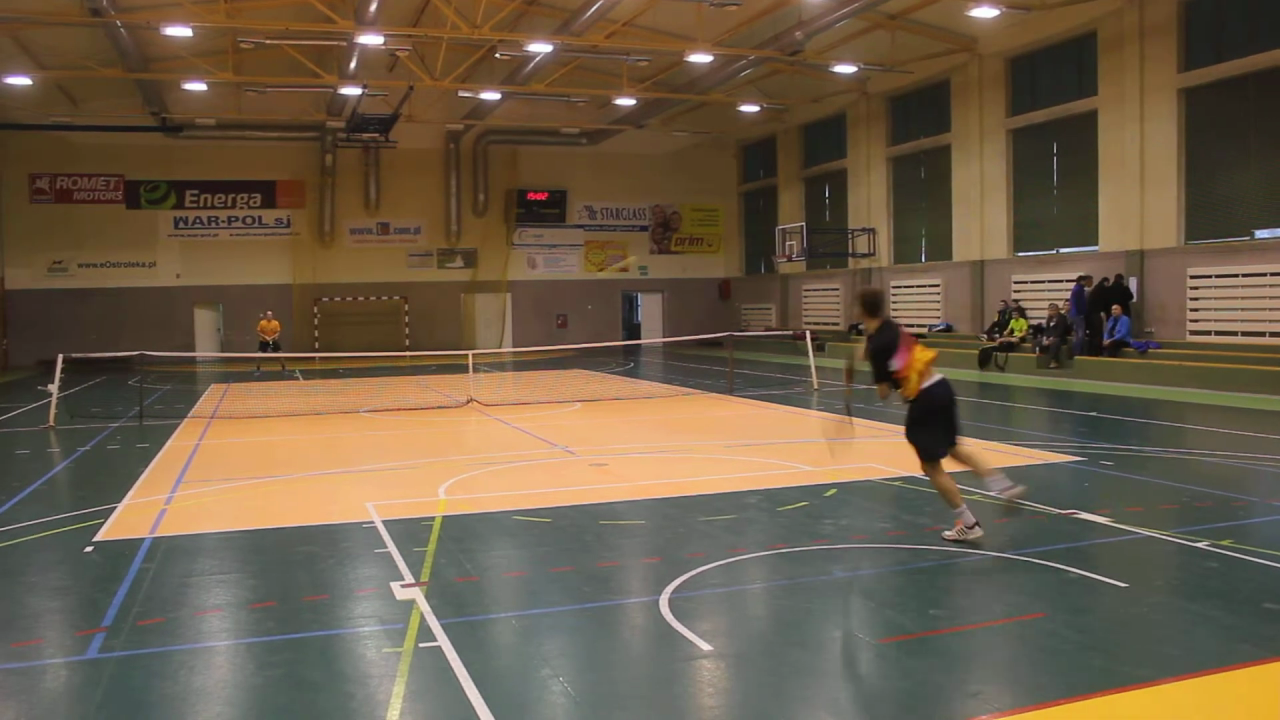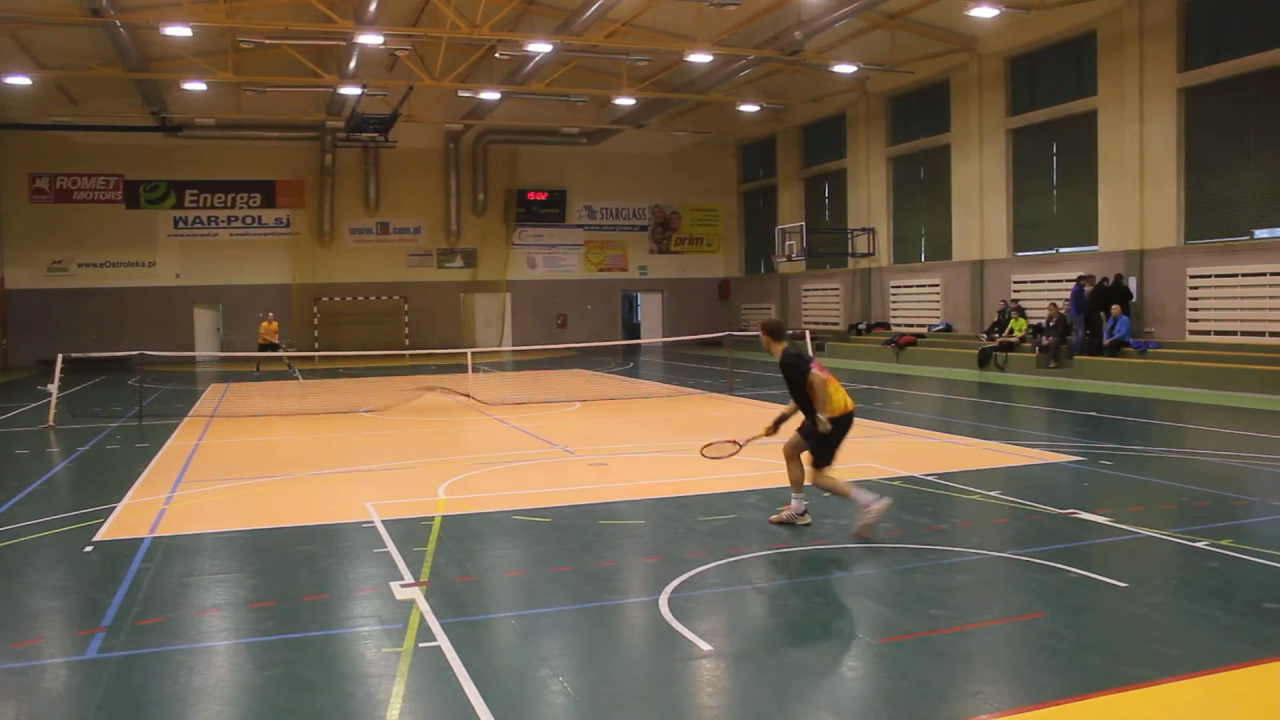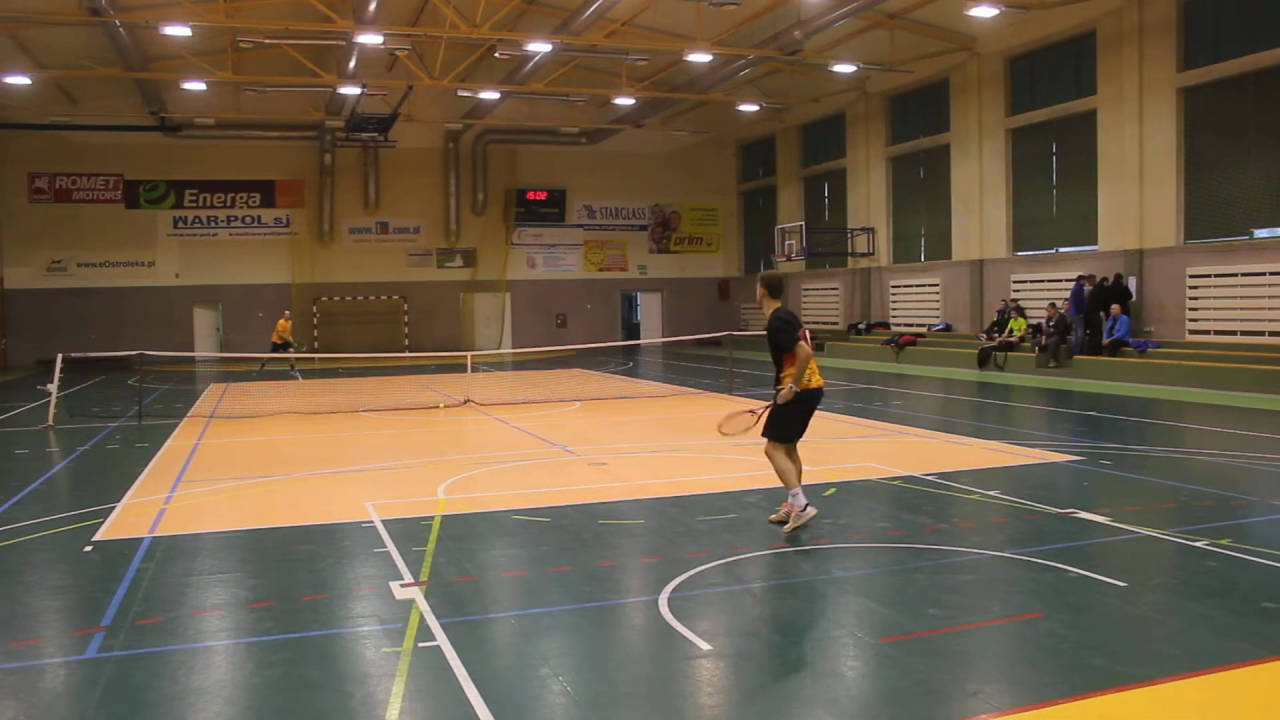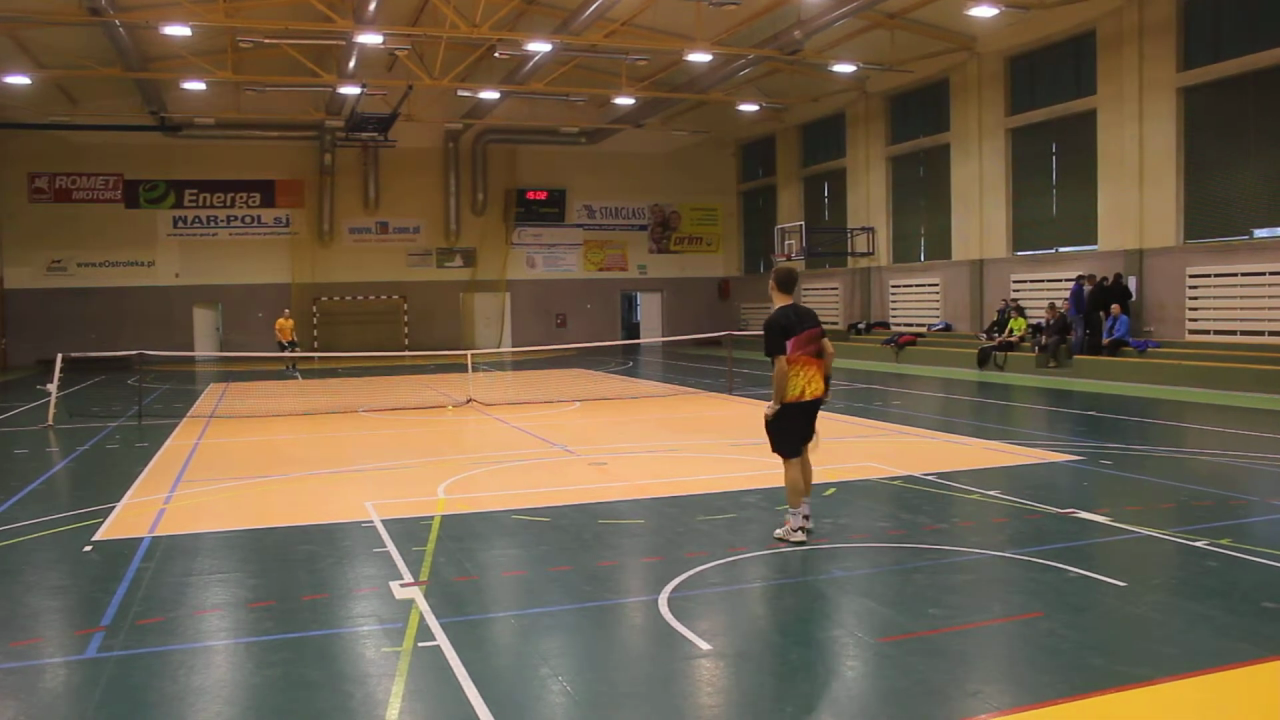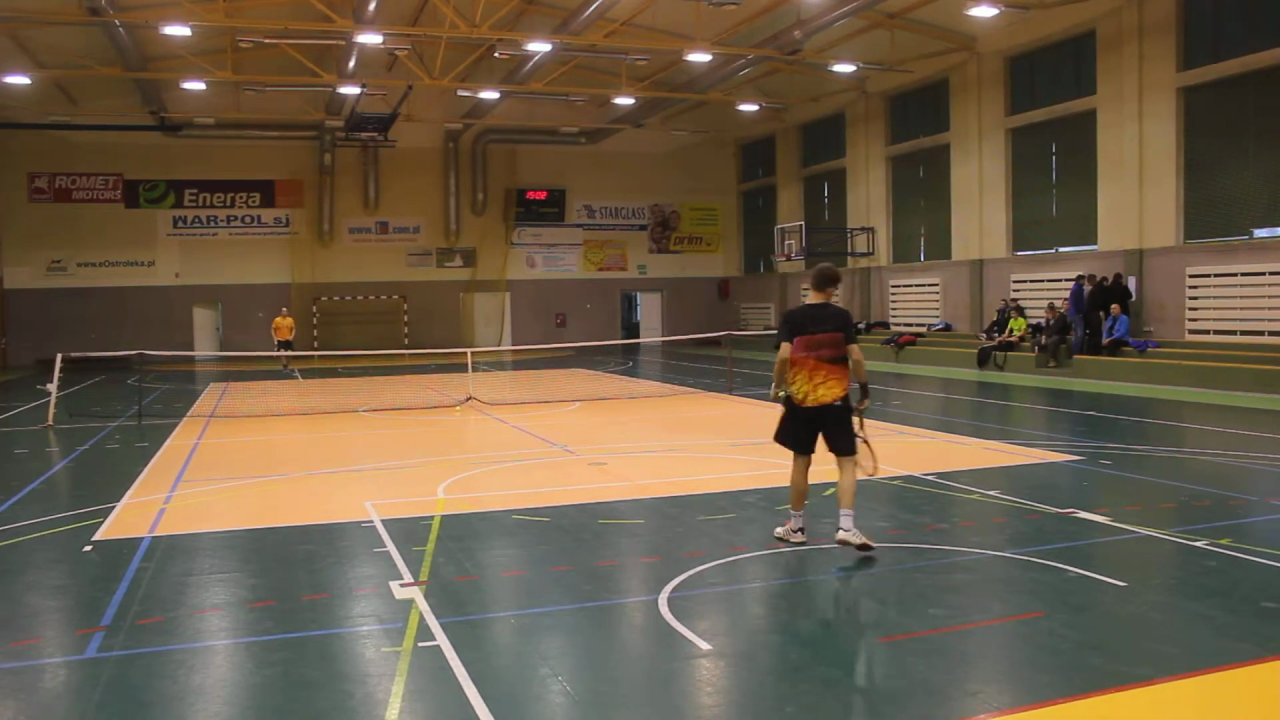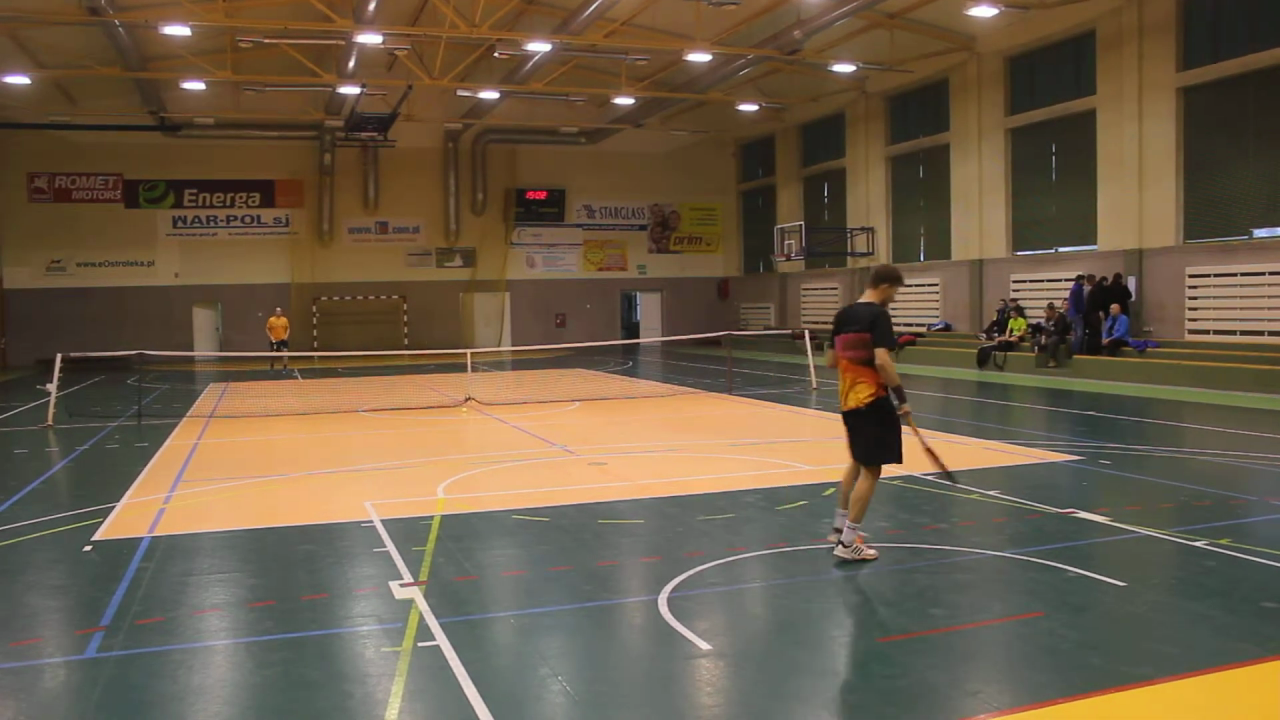
dt=0.4s
person 1, frame 1
left shoulder: (877, 347)
right shoulder: (888, 327)
left elbow: (883, 393)
right wrist: (859, 357)
left hip: (924, 400)
right hip: (941, 388)
left knee: (932, 467)
right knee: (953, 450)
left ankle: (968, 524)
right ankle: (1003, 486)
person 1, frame 2
left shoulder: (790, 360)
right shoulder: (793, 357)
left elbow: (820, 380)
left wrist: (822, 417)
right wrist: (780, 419)
left hip: (835, 415)
right hip: (830, 414)
left knee: (820, 478)
right knee: (790, 450)
left ankle: (870, 503)
right ankle: (798, 509)
person 1, frame 3
left shoulder: (776, 322)
right shoulder: (787, 316)
left elbow: (805, 353)
left wrist: (792, 387)
left hip: (800, 391)
right hip: (810, 388)
left knee: (774, 449)
right knee: (788, 446)
left ankle: (801, 506)
right ankle: (794, 505)
person 1, frame 4
left shoulder: (774, 322)
right shoulder: (809, 315)
left elbow: (781, 367)
right elbow: (828, 352)
left wrist: (775, 403)
right wrist: (825, 384)
left hip: (791, 399)
right hip: (814, 394)
left knee: (791, 460)
right knee: (801, 453)
left ankle: (795, 526)
right ankle: (803, 513)
person 1, frame 5
left shoulder: (792, 317)
right shoulder: (842, 316)
left elbow: (784, 356)
right elbow: (856, 358)
left wrist: (777, 385)
right wrist: (864, 391)
left hip: (801, 400)
right hip: (836, 400)
left knee: (801, 462)
right knee: (847, 463)
left ankle: (796, 527)
right ankle: (847, 527)
person 1, frame 6
left shoulder: (843, 315)
right shoulder: (879, 316)
left elbow: (832, 360)
right elbow: (882, 361)
right wrist: (901, 397)
left hip: (849, 401)
right hip: (874, 402)
left knee: (858, 463)
right knee: (870, 471)
left ankle: (841, 524)
right ankle: (848, 541)
